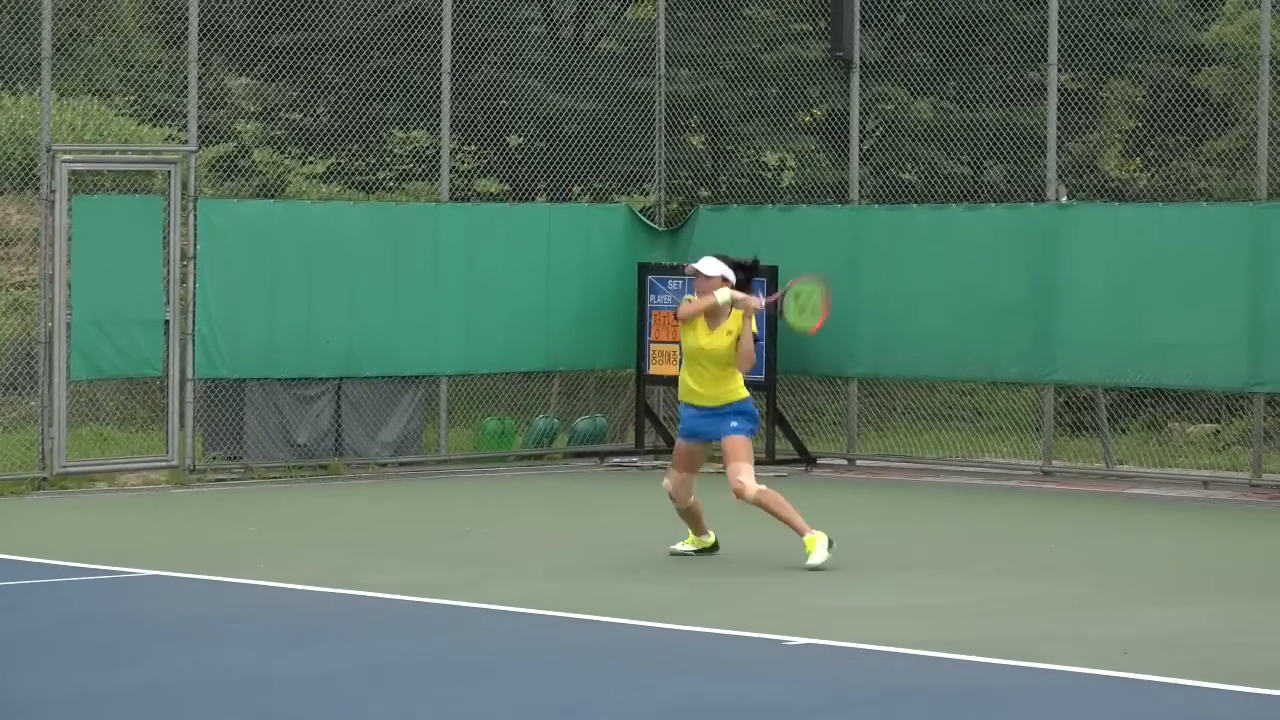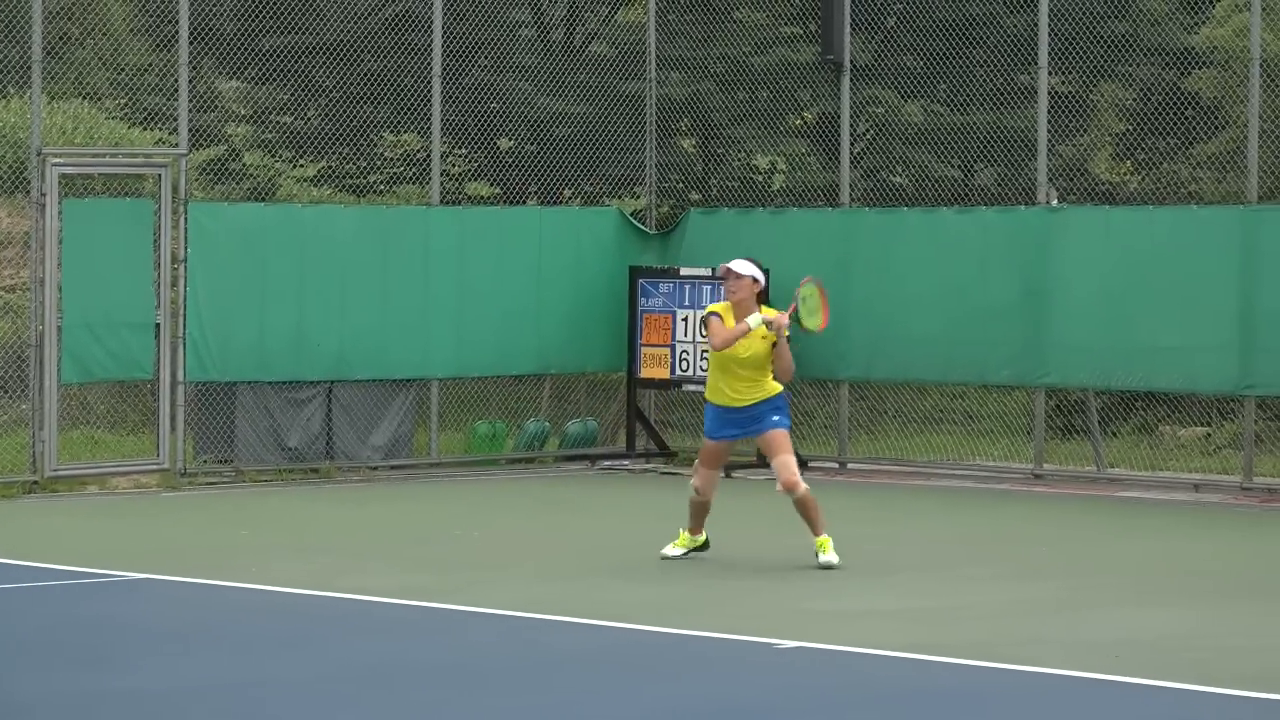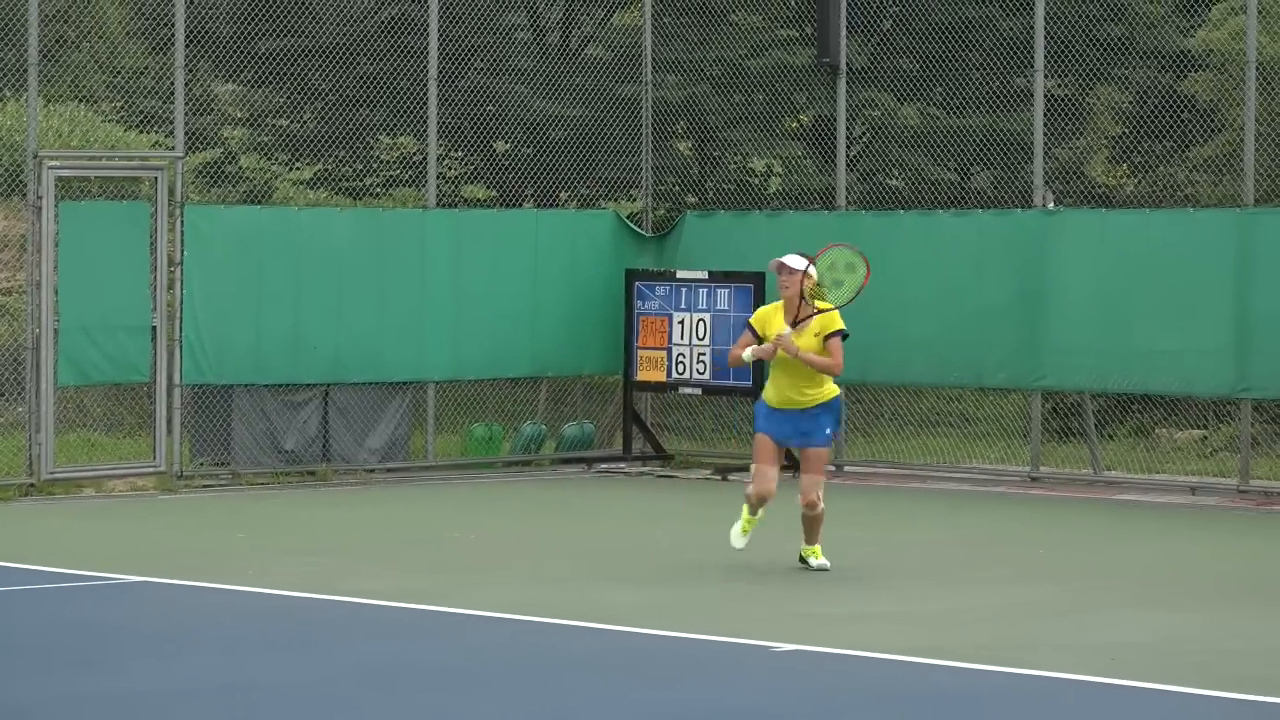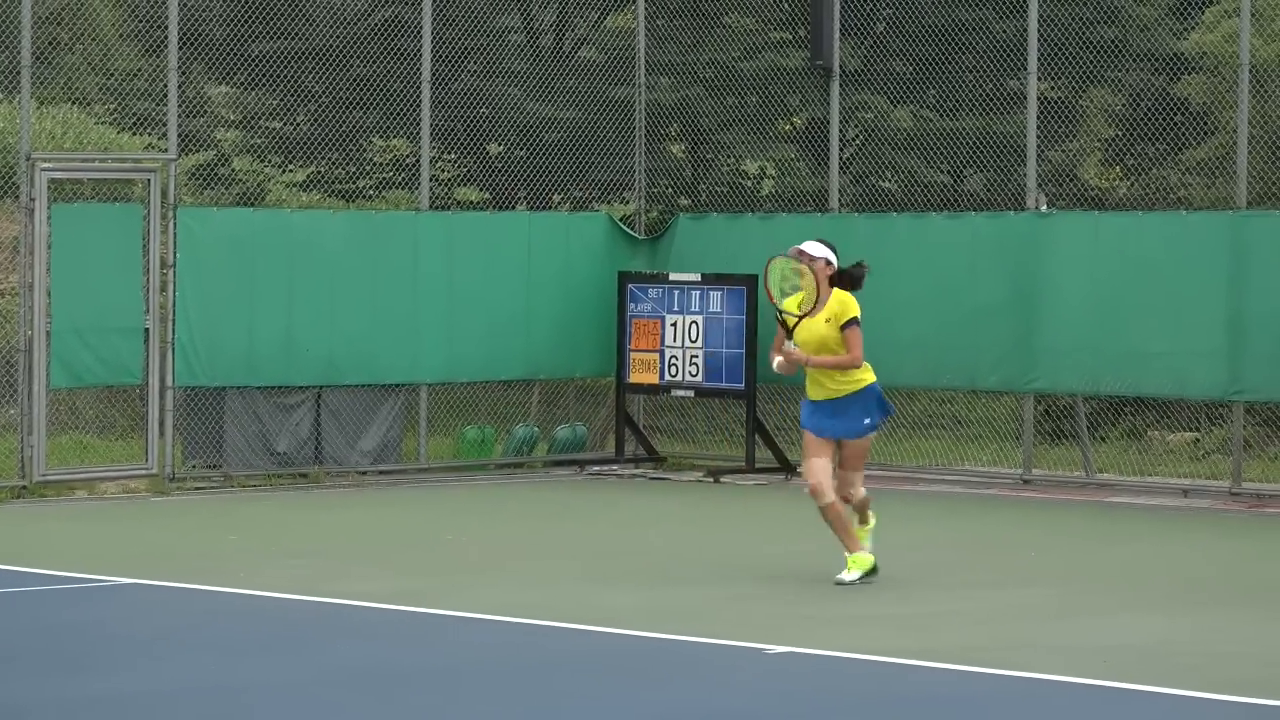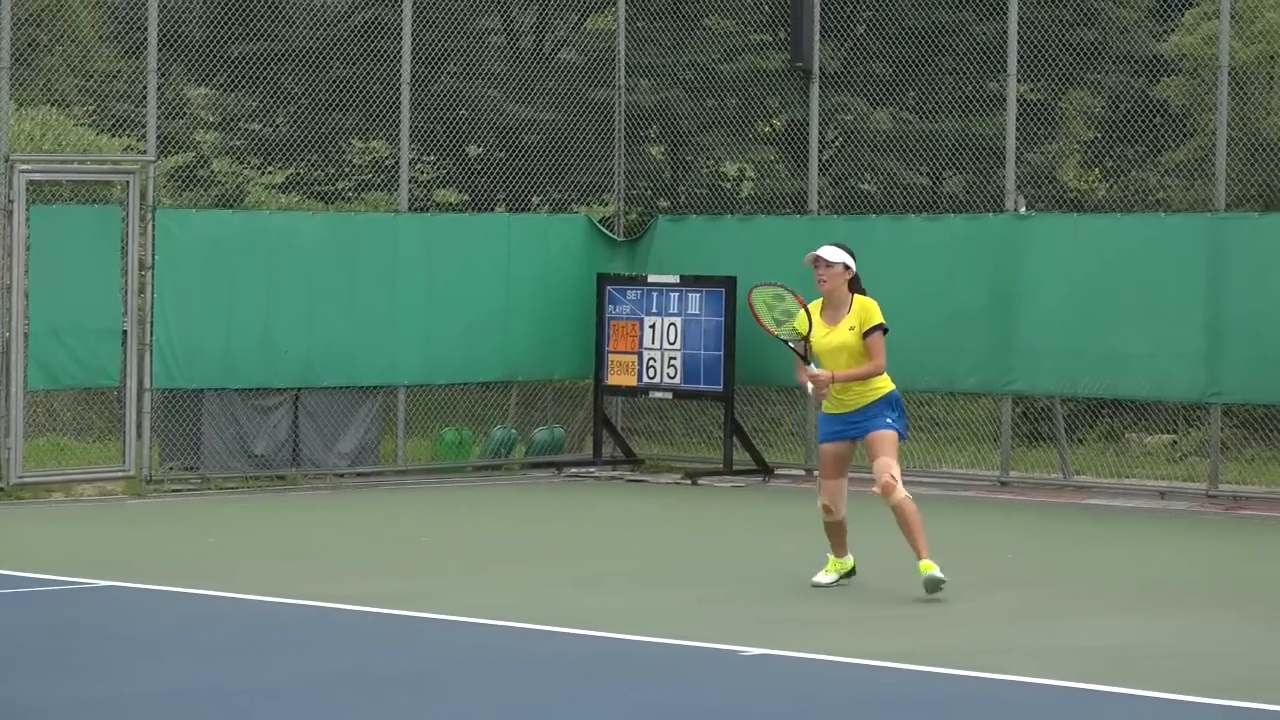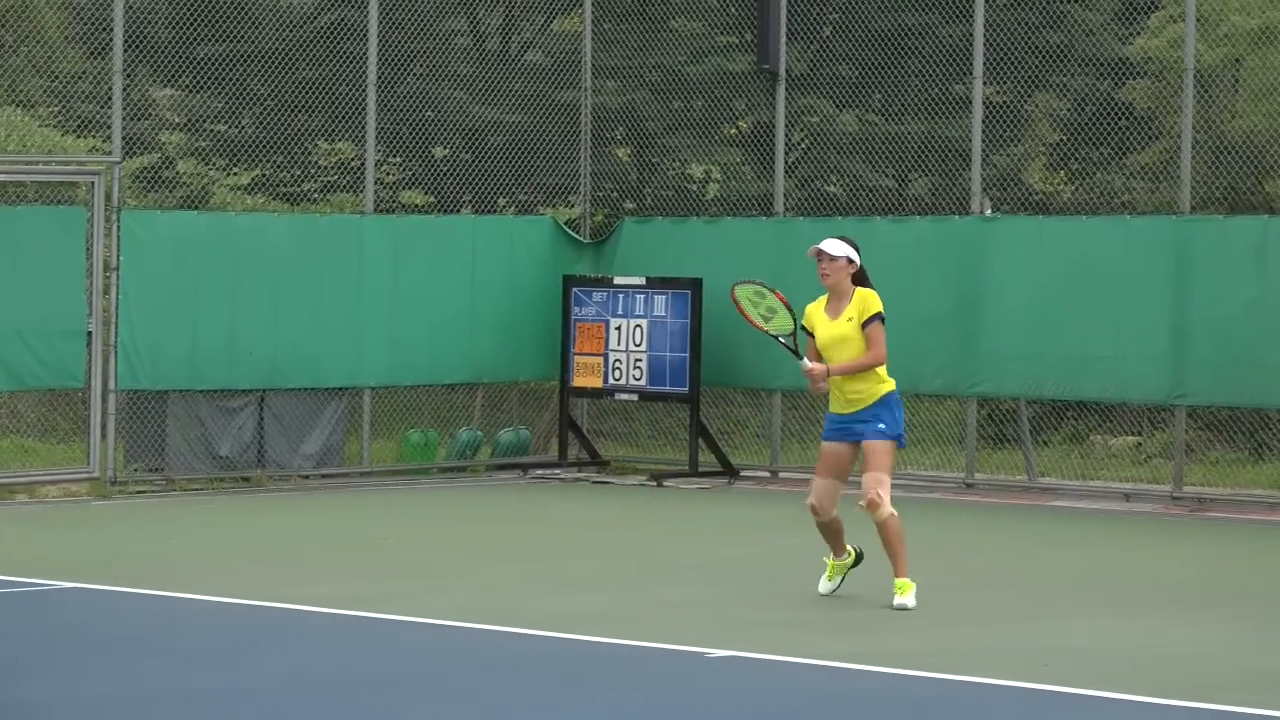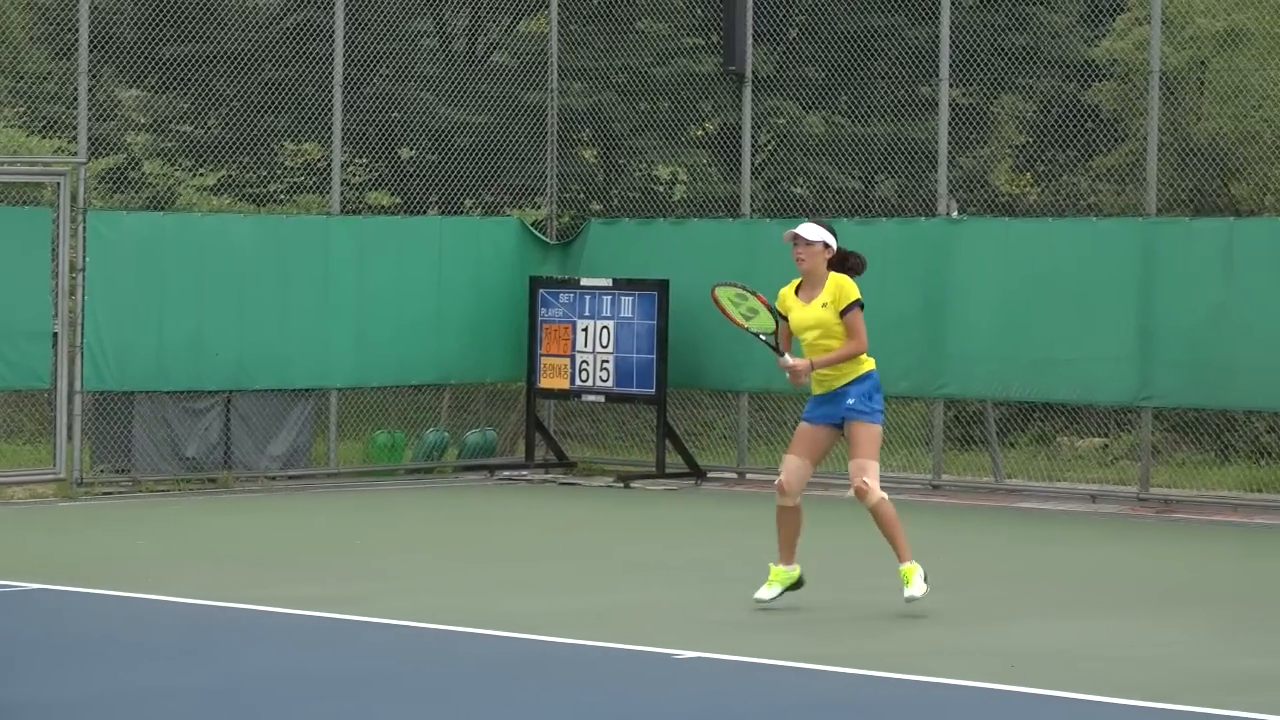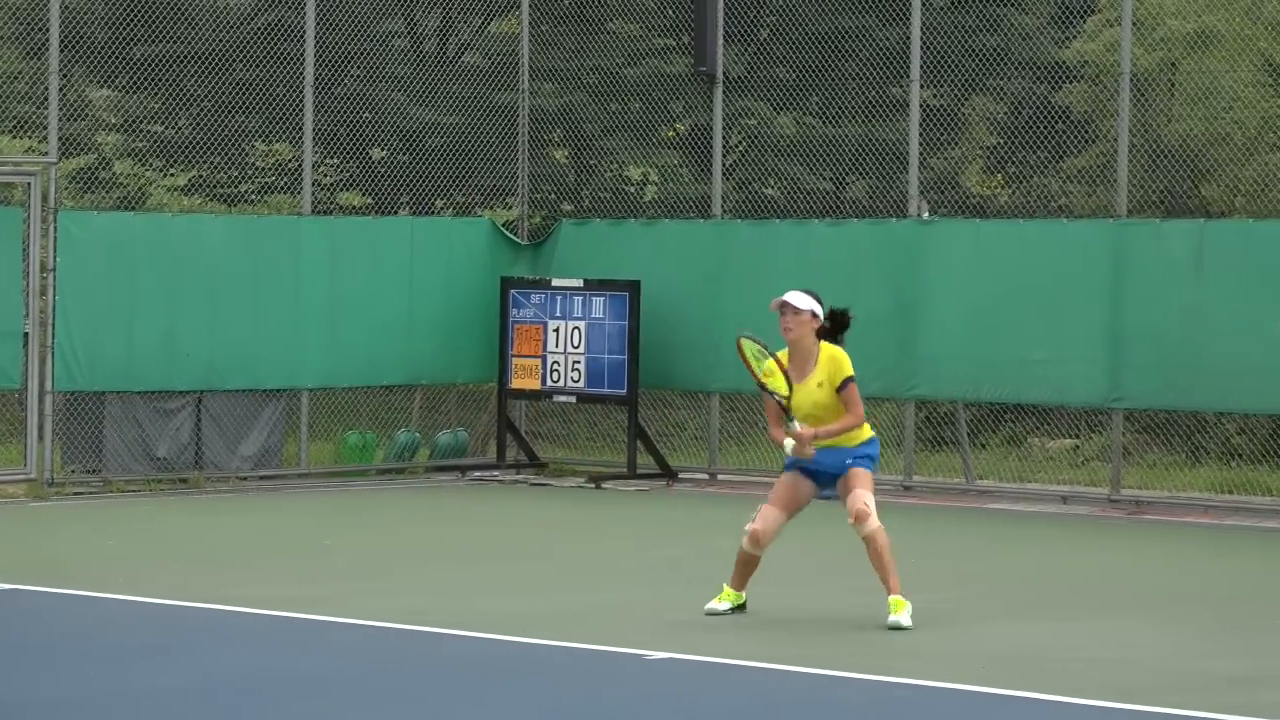
dt=0.2s
person 1, frame 1
left shoulder: (742, 322)
right shoulder: (689, 307)
left elbow: (742, 365)
right elbow: (685, 313)
left wrist: (749, 321)
right wrist: (732, 296)
left hip: (733, 410)
right hip: (694, 411)
left knee: (743, 487)
right knee: (675, 490)
left ankle: (813, 538)
right ankle: (703, 538)
person 1, frame 2
left shoulder: (777, 319)
right shoulder: (717, 313)
left elbow: (784, 375)
right elbow: (717, 342)
left wrist: (778, 337)
right wrist: (753, 320)
left hip: (767, 406)
right hip: (722, 409)
left knee: (791, 481)
right knee: (702, 485)
left ankle: (821, 540)
right ankle: (695, 536)
person 1, frame 3
left shoulder: (828, 317)
right shoulder: (765, 316)
left elbow: (835, 369)
right elbow: (734, 357)
left wrist: (797, 353)
right wrist: (756, 353)
left hip: (817, 410)
right hip: (774, 409)
left knee: (811, 499)
right knee: (761, 490)
left ankle: (811, 546)
right ankle: (750, 511)
person 1, frame 4
left shoulder: (844, 302)
right shoulder: (789, 306)
left elbow: (855, 359)
right elbow: (776, 353)
left wrist: (808, 359)
right wrist: (780, 361)
left hip: (856, 398)
right hip: (818, 403)
left knee: (847, 490)
right knee: (816, 485)
left ankle: (863, 522)
right ankle: (860, 558)
person 1, frame 5
left shoulder: (866, 308)
right shoulder: (807, 316)
left elbow: (878, 363)
right elbow: (803, 370)
left wrist: (833, 377)
right wrist: (814, 385)
left hip: (878, 405)
right hip: (834, 413)
left knee: (889, 482)
right knee: (829, 503)
left ankle: (926, 566)
right ankle: (841, 561)
person 1, frame 6
left shoulder: (867, 300)
right shoulder: (813, 312)
left elbow: (878, 356)
right elbow: (814, 364)
left wrist: (830, 370)
right wrist: (815, 377)
left hip: (878, 406)
right hip: (840, 412)
left knee: (875, 499)
right knee: (819, 504)
left ankle: (903, 580)
right ankle: (843, 554)
person 1, frame 7
left shoulder: (843, 287)
right shoulder: (786, 297)
left elbow: (860, 344)
right elbow: (784, 351)
left wrist: (811, 364)
right wrist: (792, 366)
left hip: (858, 388)
right hip: (824, 398)
left knee: (864, 486)
right knee: (786, 483)
left ankle: (910, 569)
right ankle: (786, 572)
person 1, frame 8
left shoulder: (834, 357)
left elbow: (855, 416)
right elbow: (774, 427)
left wrist: (812, 433)
right wrist: (791, 444)
left hip: (855, 449)
right hip: (809, 458)
left knee: (862, 511)
right knee: (758, 532)
left ankle: (897, 601)
right ankle: (734, 593)
